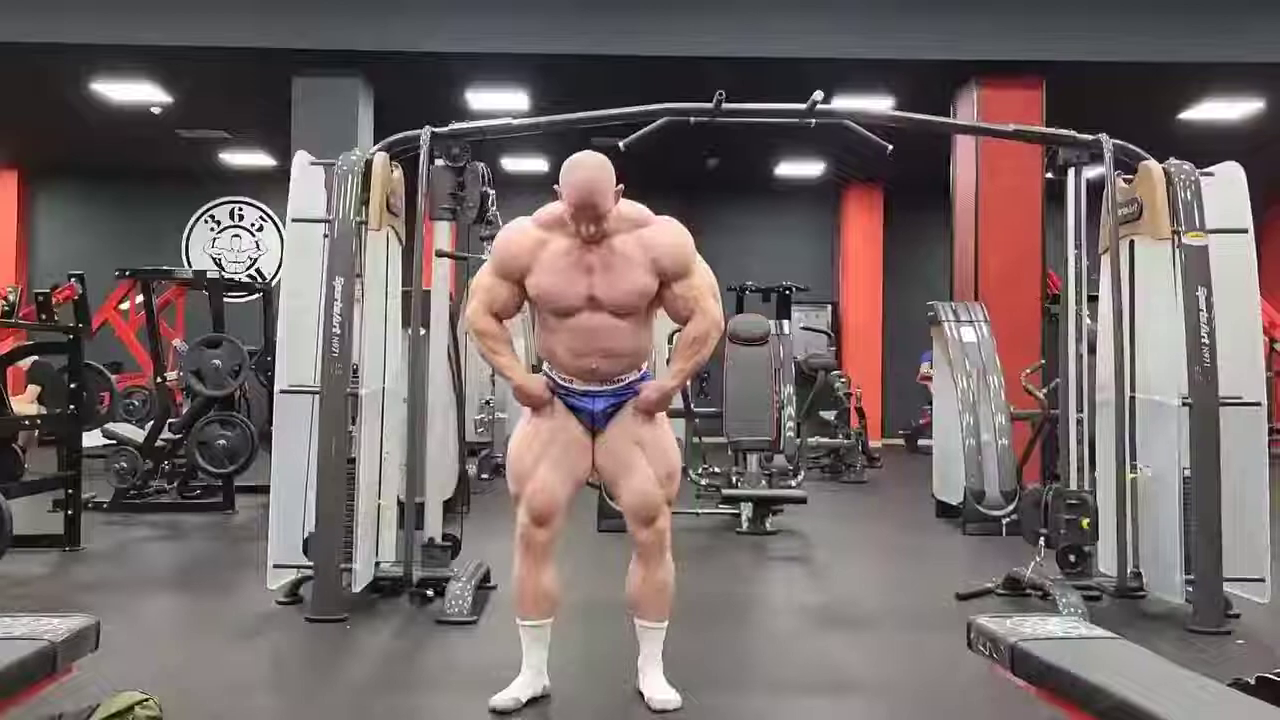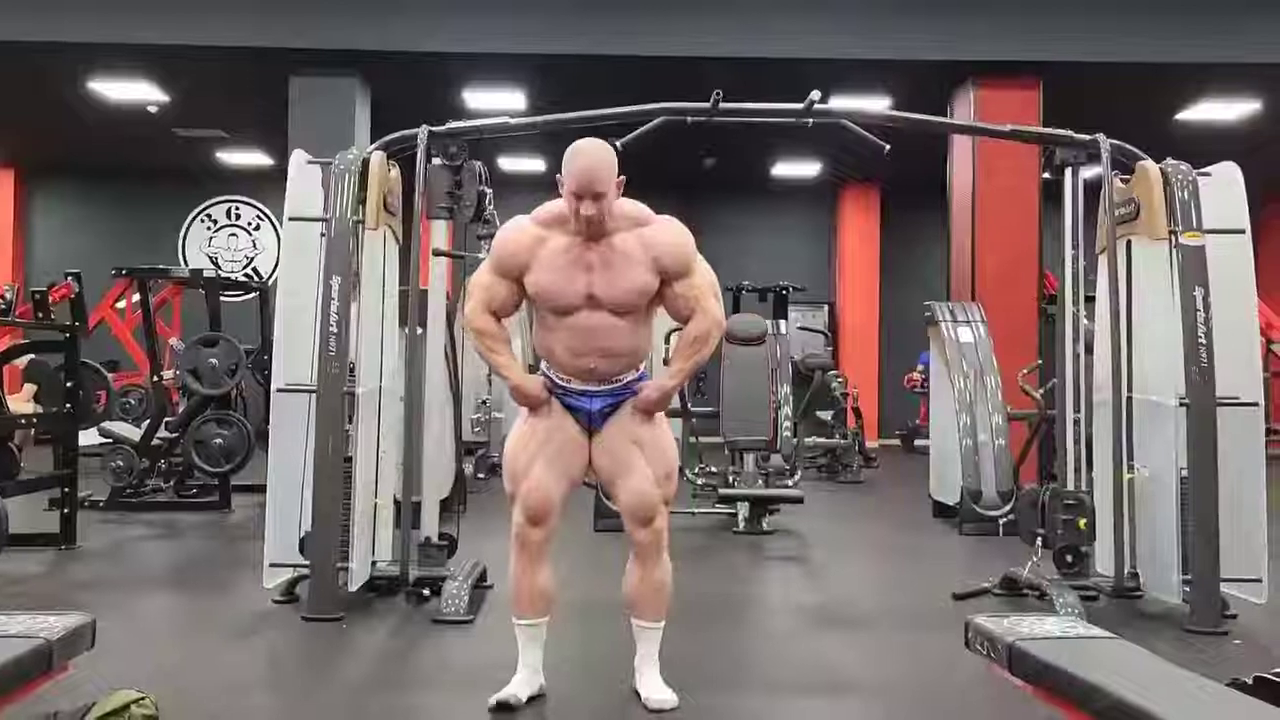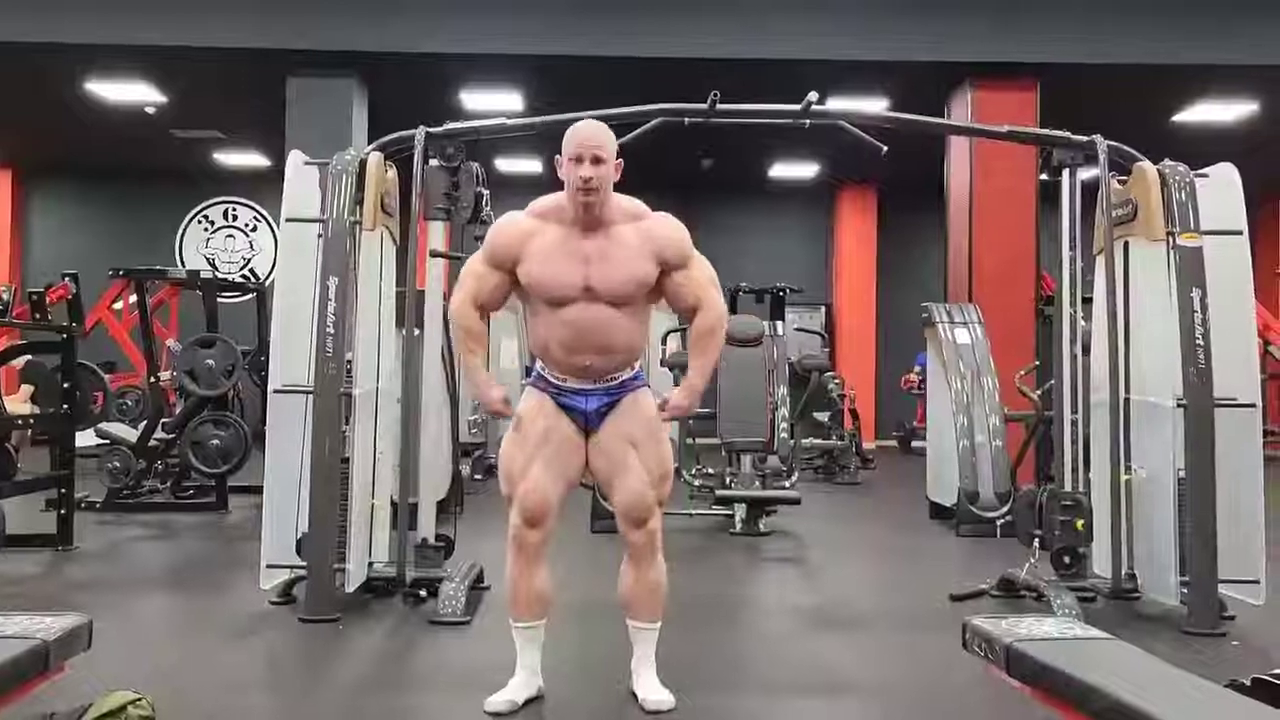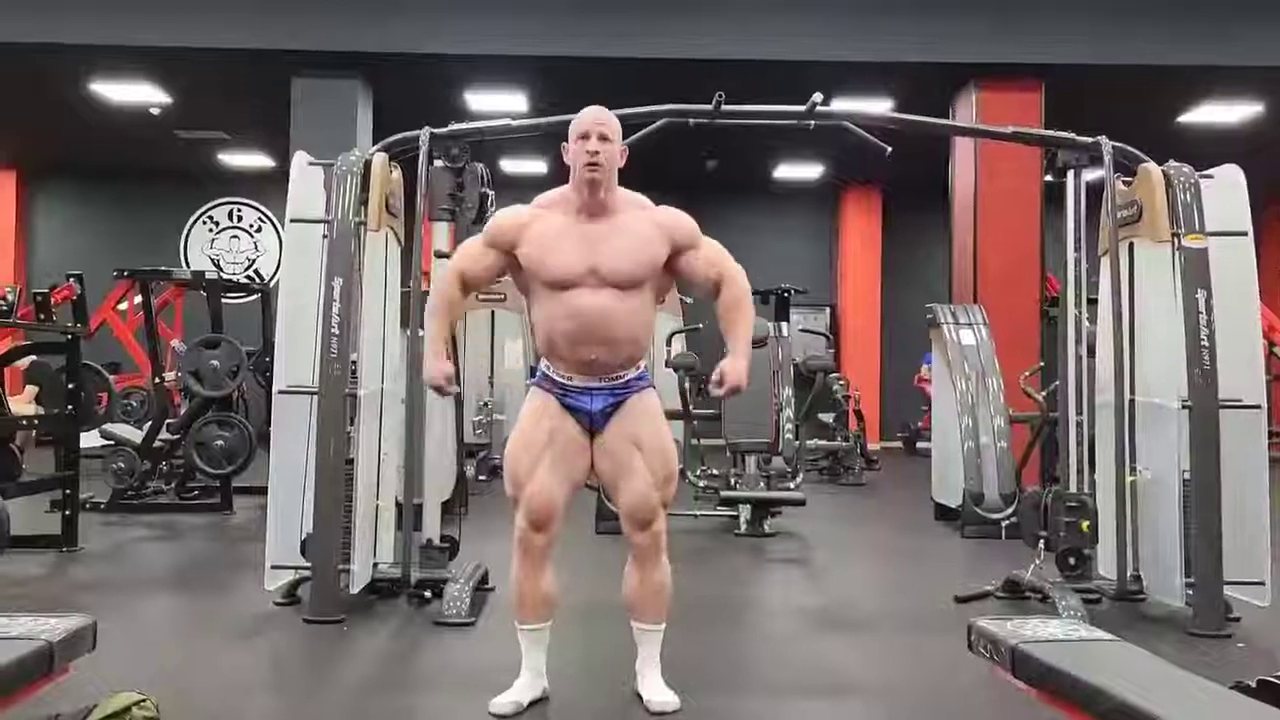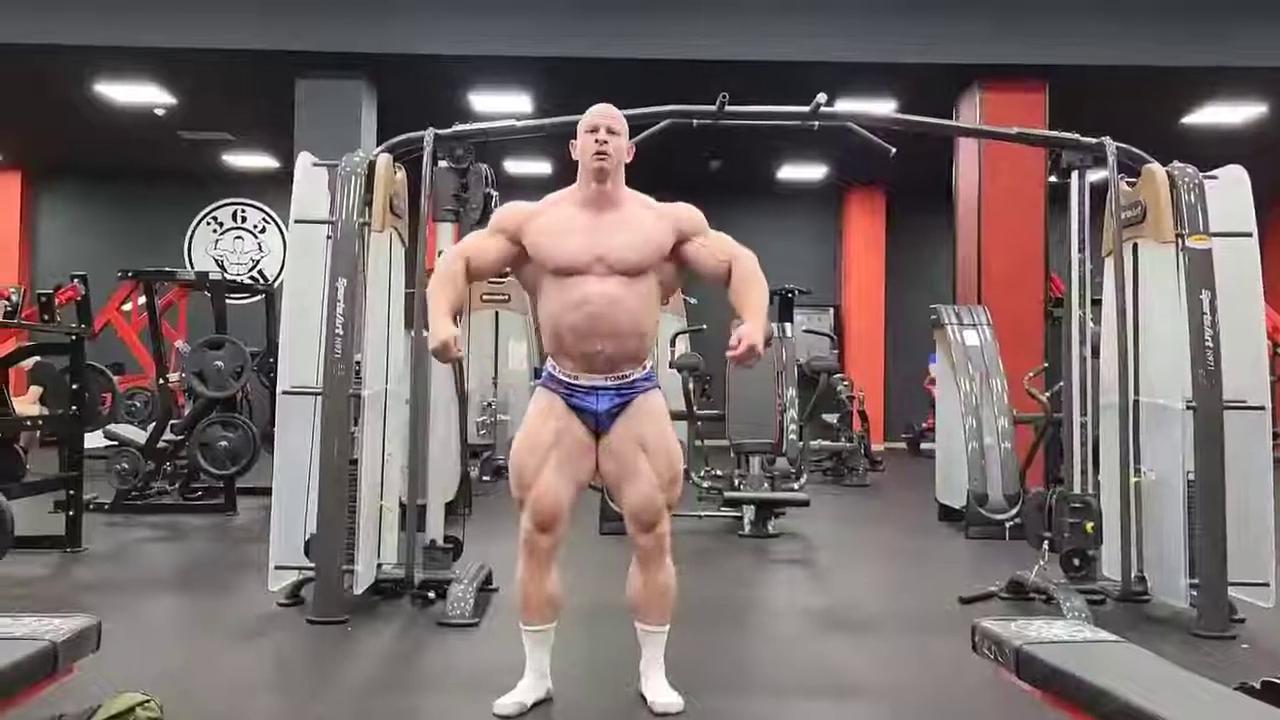
dt=0.3s
person 1, frame 1
left shoulder: (661, 240)
right shoulder: (524, 240)
left elbow: (707, 315)
right elbow: (481, 311)
left wrist: (671, 382)
right wrist: (518, 378)
left hip: (632, 400)
right hip: (556, 400)
left knee: (653, 529)
right knee: (534, 527)
left ankle: (651, 670)
right ankle: (532, 671)
person 1, frame 2
left shoulder: (661, 238)
right shoulder: (523, 238)
left elbow: (707, 314)
right elbow: (479, 310)
left wrist: (670, 383)
right wrist: (515, 377)
left hip: (631, 398)
right hip: (552, 397)
left knee: (650, 529)
right knee: (528, 526)
left ankle: (647, 670)
right ankle: (528, 671)
person 1, frame 3
left shoulder: (658, 233)
right shoulder: (518, 232)
left elbow: (708, 308)
right elbow: (467, 304)
left wrist: (692, 384)
right wrist: (481, 380)
left hip: (626, 398)
right hip: (547, 398)
left knee: (644, 530)
right knee: (526, 528)
left ankle: (644, 671)
person 1, frame 4
left shoulder: (661, 224)
right shoulder: (523, 223)
left elbow: (728, 279)
right elbow: (455, 277)
left wrist: (738, 351)
right wrist: (436, 348)
left hip: (630, 395)
right hip: (554, 394)
left knee: (648, 532)
right knee: (532, 530)
person 1, frame 5
left shoulder: (669, 219)
right shoulder: (528, 219)
left elbow: (737, 263)
right elbow: (459, 261)
left wrist: (754, 322)
right wrist: (441, 319)
left hip: (635, 394)
right hip: (559, 394)
left knee: (652, 533)
right knee: (537, 532)
